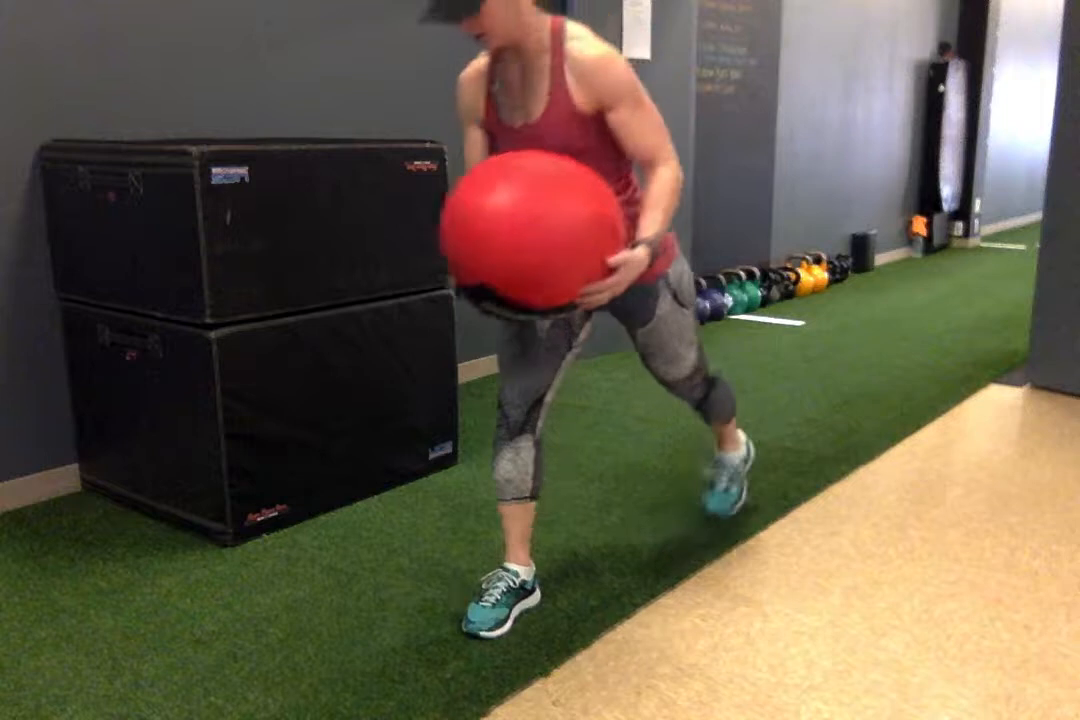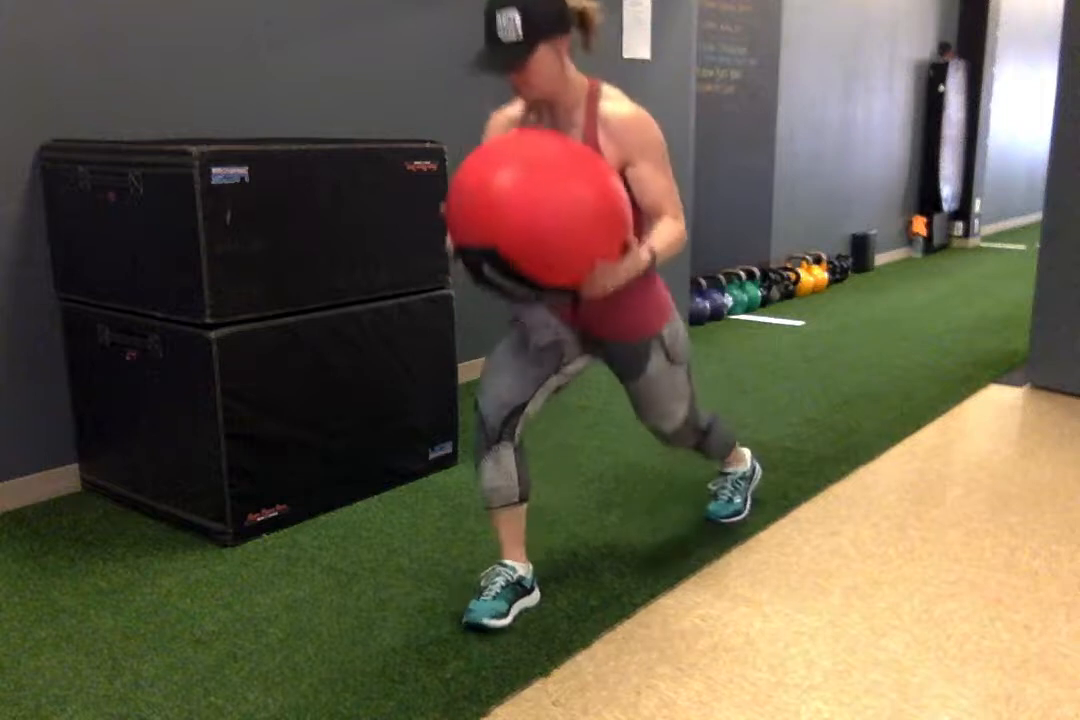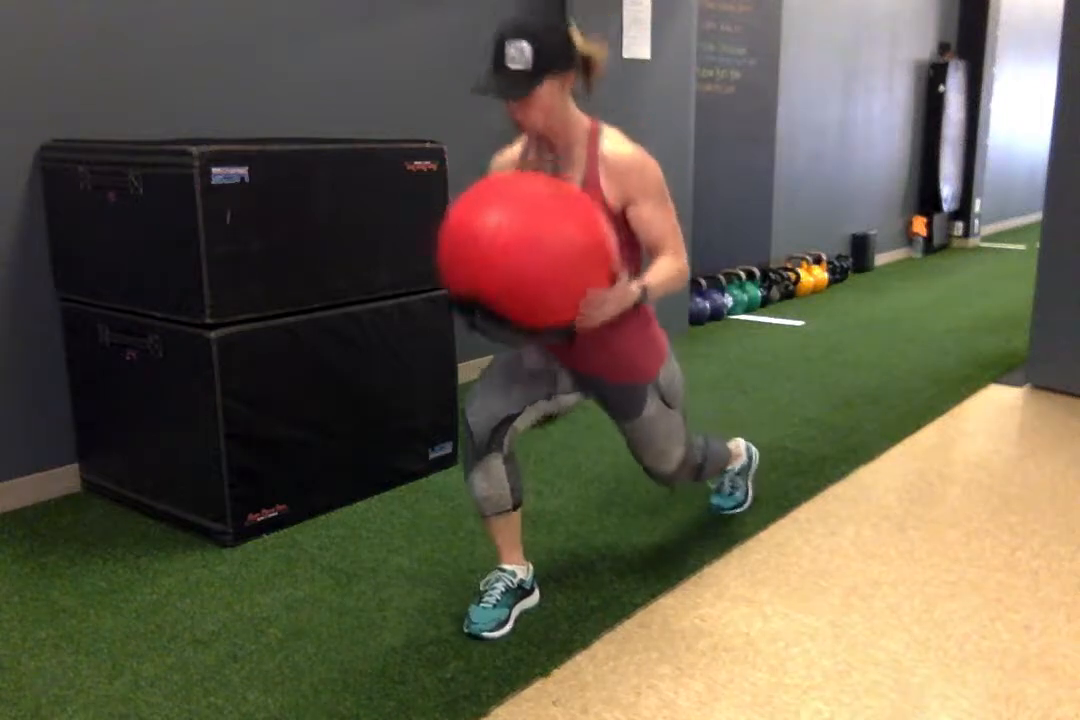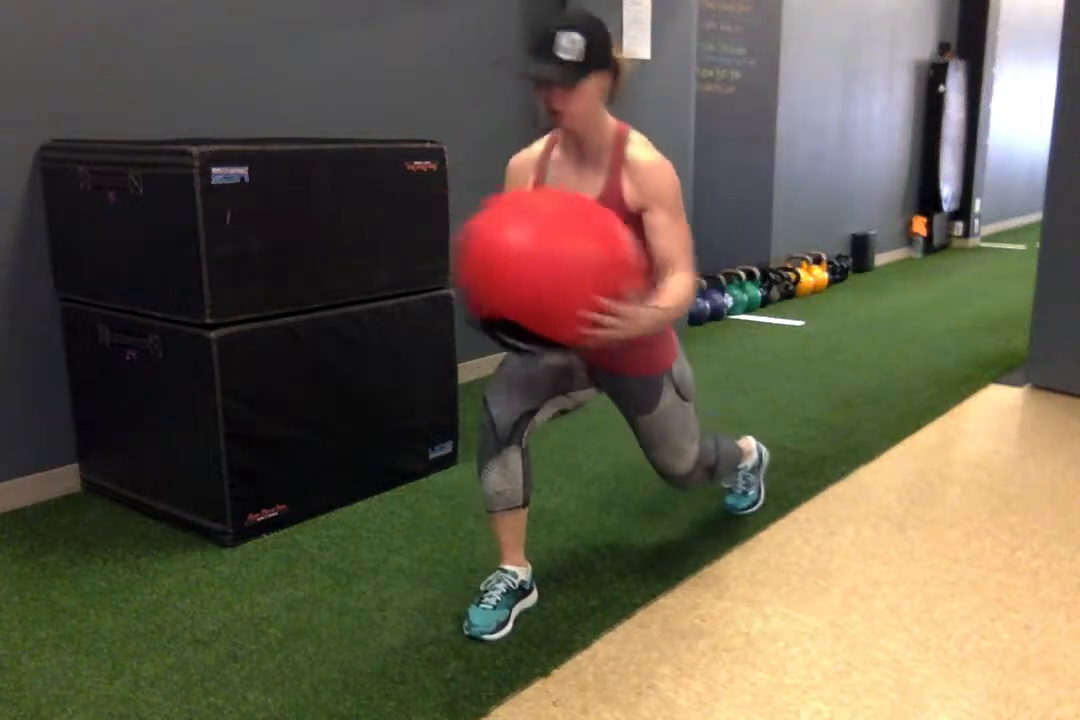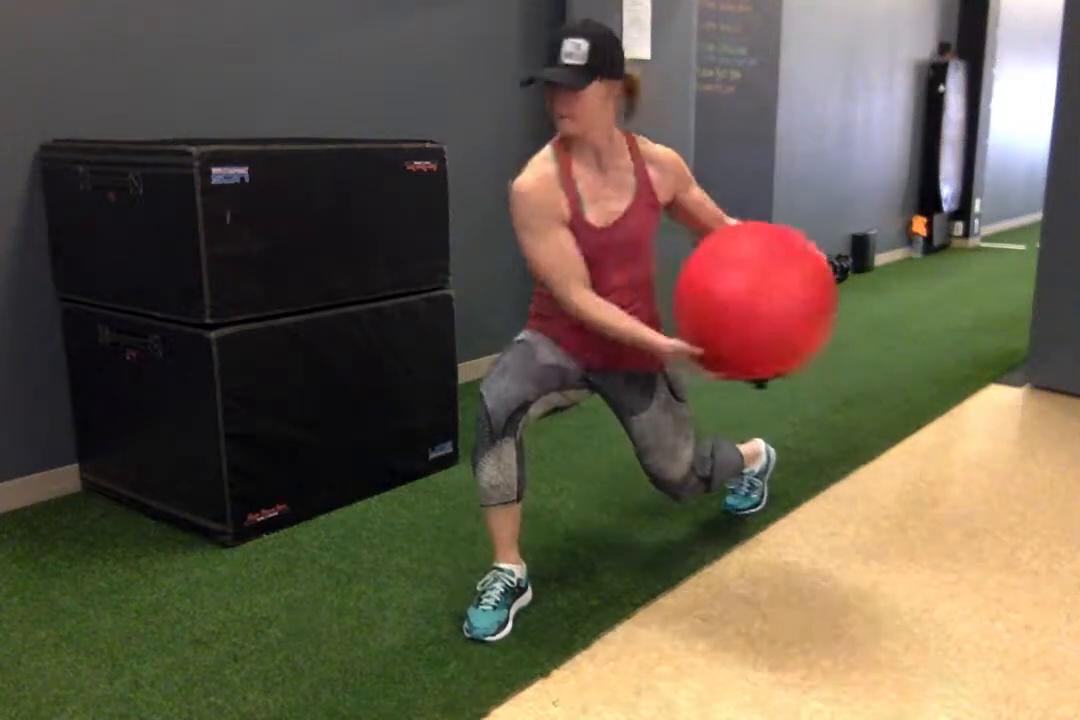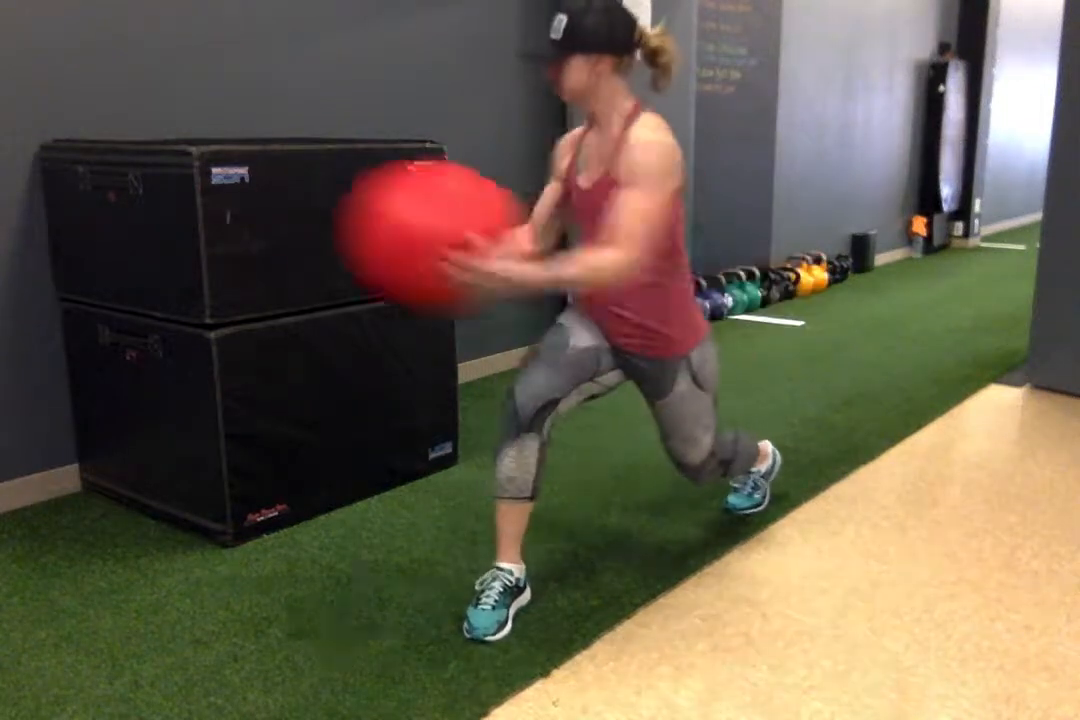
dt=0.4s
person 1, frame 1
left shoulder: (589, 63)
right shoulder: (474, 83)
left elbow: (664, 164)
left wrist: (641, 247)
left hip: (632, 262)
left knee: (683, 374)
right knee: (519, 408)
left ankle: (732, 446)
right ankle: (516, 573)
person 1, frame 2
left shoulder: (623, 120)
right shoulder: (503, 126)
left elbow: (672, 222)
left wrist: (640, 259)
left hip: (633, 314)
right hip: (552, 309)
left knee: (673, 423)
right knee: (494, 415)
left ankle: (738, 466)
right ankle: (514, 572)
person 1, frame 3
left shoulder: (623, 162)
right shoulder: (506, 165)
left elbow: (676, 261)
left wrist: (633, 293)
left hip: (626, 354)
right hip: (547, 343)
left knee: (667, 464)
right knee: (482, 426)
left ankle: (736, 457)
right ankle: (513, 575)
person 1, frame 4
left shoulder: (645, 168)
right shoulder: (526, 166)
left elbow: (681, 275)
left wrist: (646, 319)
left hip: (638, 348)
right hip: (557, 342)
left knee: (683, 468)
right knee: (500, 416)
left ankle: (746, 456)
right ankle: (512, 575)
person 1, frame 5
left shoulder: (659, 164)
right shoulder: (535, 186)
left elbow: (719, 228)
right elbow: (575, 296)
right wrist: (663, 346)
left hip: (639, 348)
right hip: (558, 337)
left knee: (676, 476)
right knee: (495, 411)
left ankle: (753, 456)
right ankle: (507, 574)
person 1, frame 6
left shoulder: (649, 146)
right shoulder: (572, 146)
left elbow: (625, 261)
right elbow: (535, 231)
left wrist: (528, 276)
right wrist: (491, 261)
left hip: (665, 334)
right hip: (593, 322)
left knee: (698, 459)
right knee: (526, 407)
left ankle: (760, 459)
right ankle: (507, 572)
